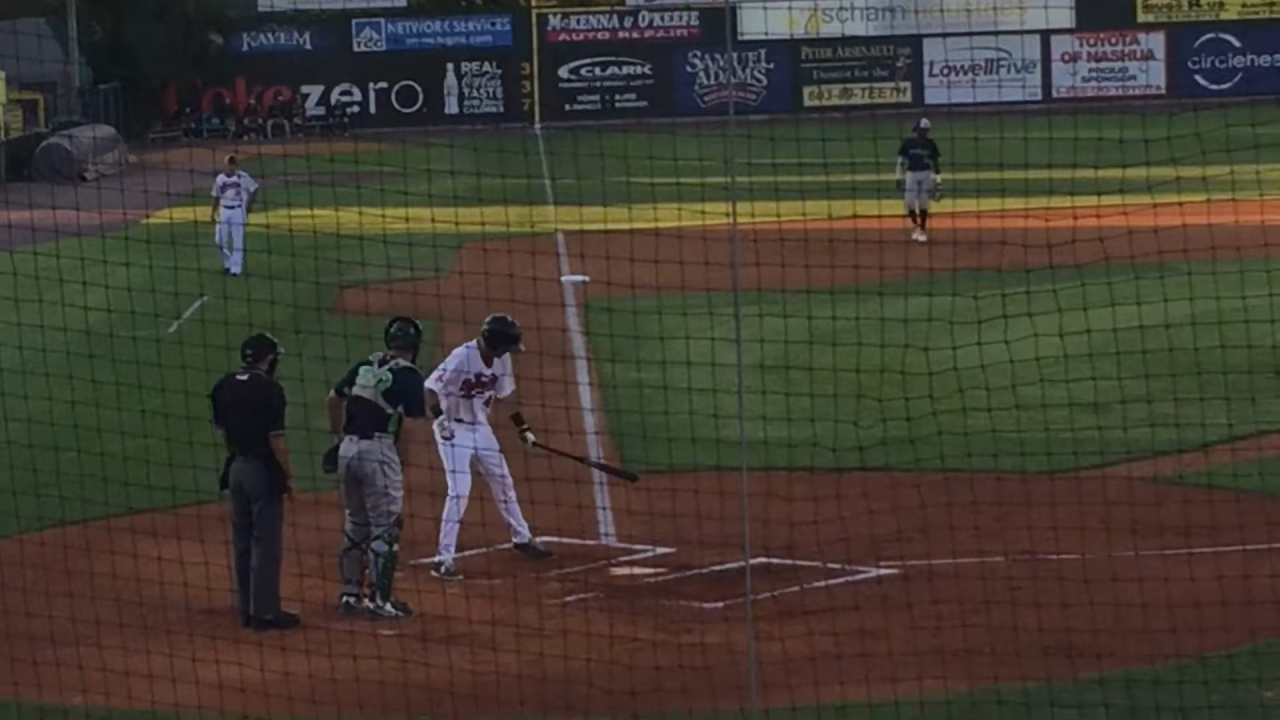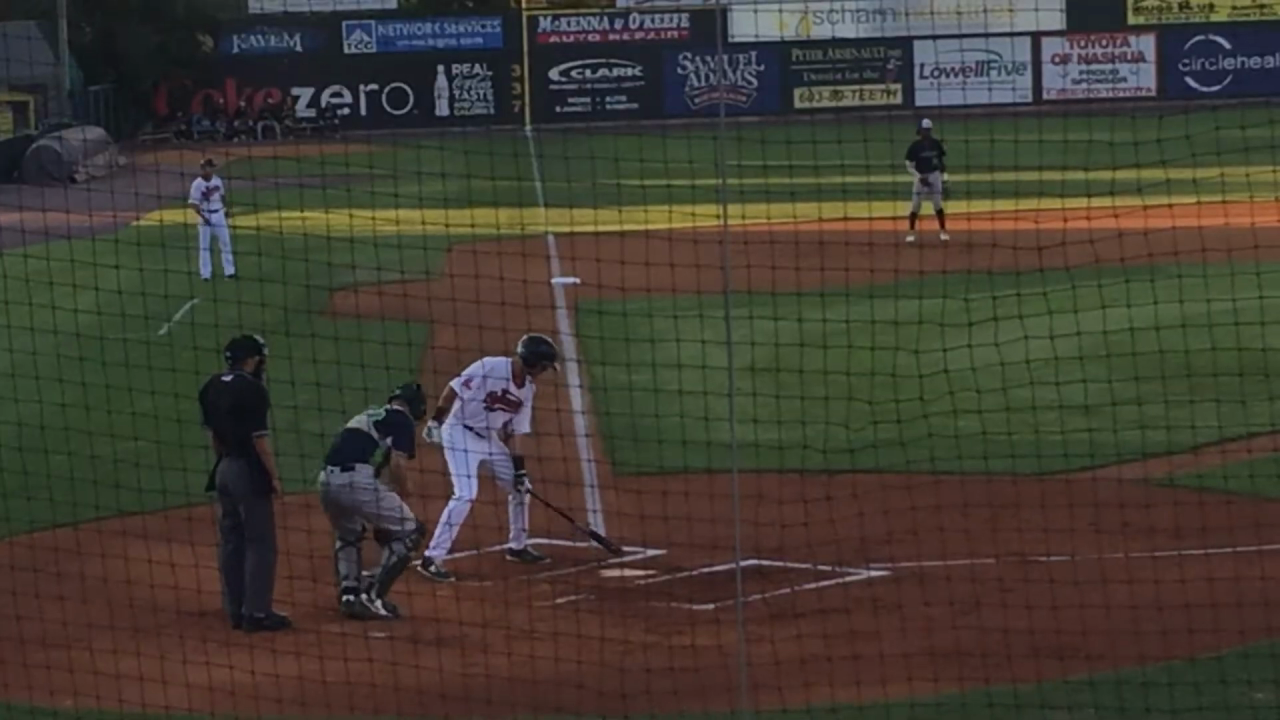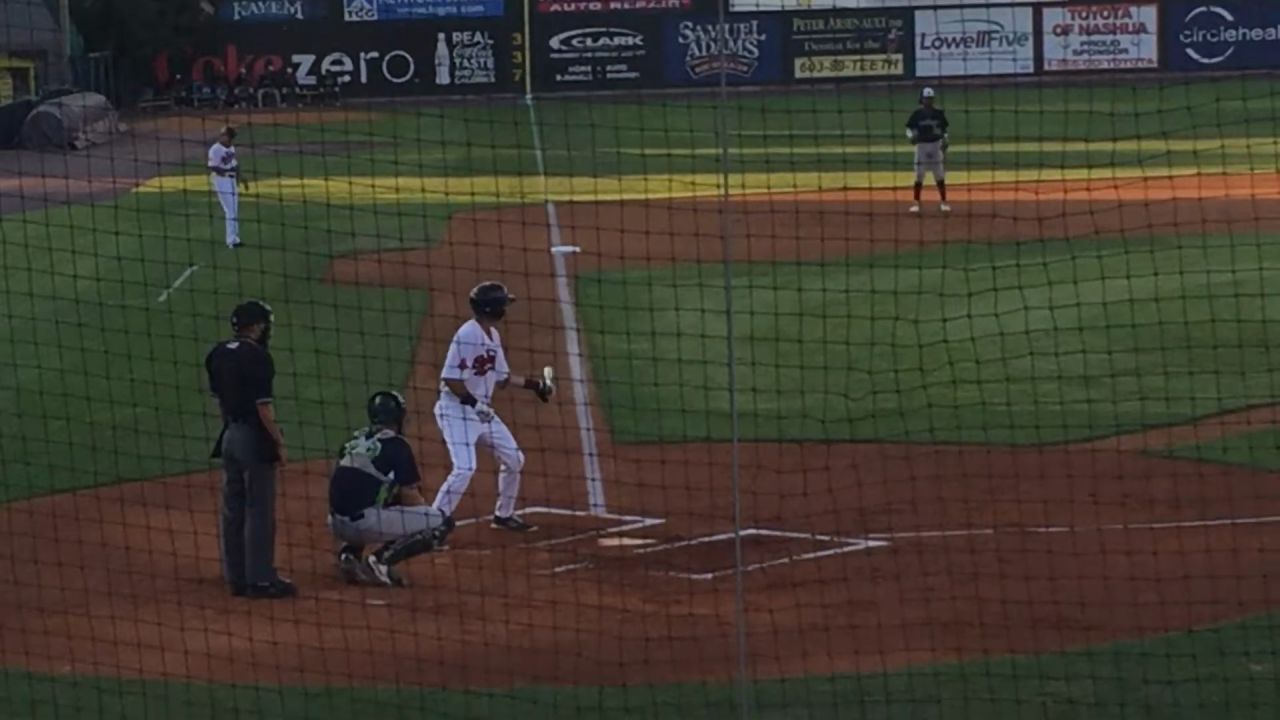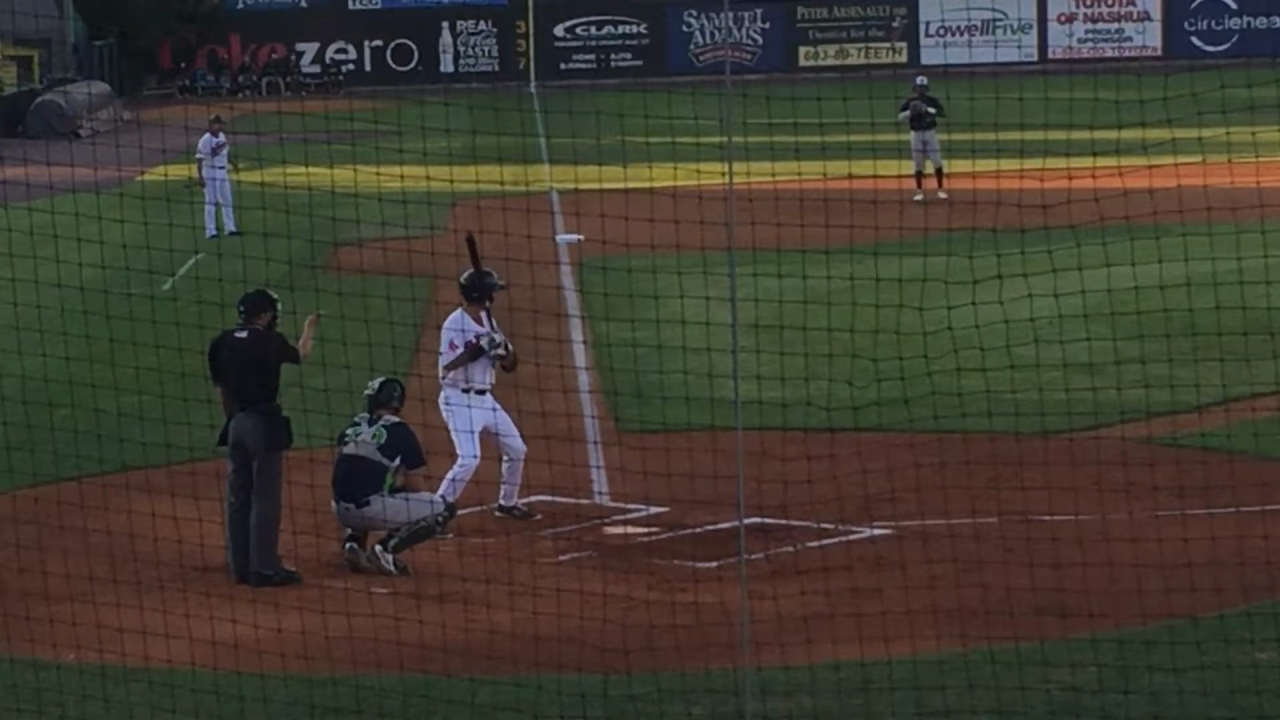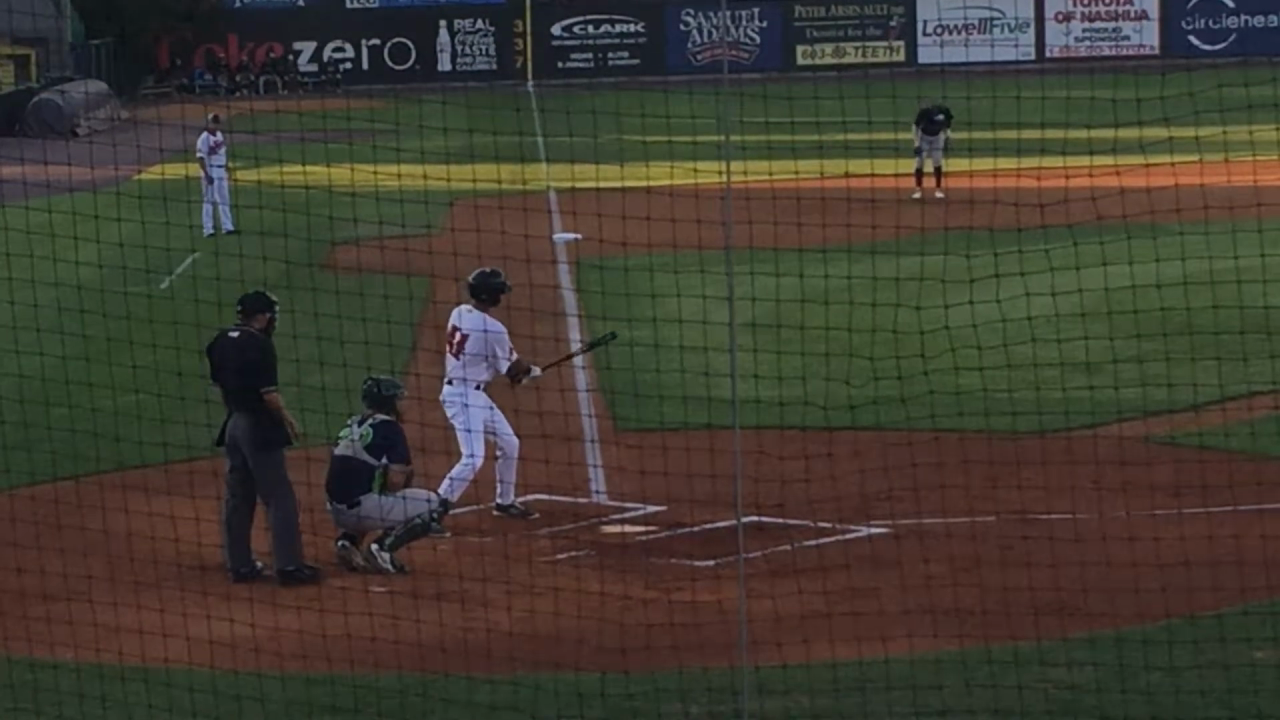
dt=1s
person 1, frame 1
left shoulder: (224, 386)
right shoulder: (269, 389)
left elbow: (224, 433)
right elbow: (276, 440)
right wrist: (288, 476)
left hip: (237, 469)
right hip: (263, 471)
left knee: (242, 541)
right knee: (266, 542)
left ankle: (246, 609)
right ankle: (265, 612)
person 1, frame 2
left shoulder: (212, 387)
right shoulder: (252, 389)
left elbow: (213, 434)
right elbow: (259, 439)
right wrist: (274, 476)
left hip: (223, 470)
right hip: (249, 472)
left knee: (230, 542)
right knee: (260, 543)
left ankle: (236, 610)
right ankle: (257, 612)
person 1, frame 3
left shoulder: (218, 354)
right shoulder: (257, 356)
left elbow: (220, 399)
right elbow: (263, 406)
right wrist: (280, 444)
left hip: (230, 436)
right hip: (254, 438)
left knee: (232, 509)
right knee: (259, 510)
left ankle: (236, 576)
right ankle: (260, 579)
person 1, frame 4
left shoulder: (222, 343)
right shoulder: (270, 342)
left elbow: (223, 389)
right elbow: (301, 354)
right wrist: (308, 329)
left hip: (236, 424)
right hip: (264, 425)
left knee: (237, 497)
right knee: (265, 498)
left ankle: (241, 566)
right ankle: (264, 568)
person 1, frame 5
left shoulder: (220, 343)
right shoulder: (259, 345)
left elbow: (222, 388)
right elbow: (269, 395)
right wrist: (290, 422)
left hip: (233, 425)
right hip: (260, 428)
left knee: (237, 498)
right knee: (280, 499)
left ankle: (240, 564)
right ankle: (290, 565)
person 2, frame 1
left shoulder: (502, 359)
right shoulder: (462, 356)
left elbow: (504, 394)
right elbow: (431, 388)
left wrist: (523, 428)
right wrist: (440, 418)
left hip: (480, 427)
right hip: (454, 428)
left knee: (503, 482)
right knee: (459, 491)
left ankle: (522, 540)
right ankle: (443, 560)
person 2, frame 2
left shoulder: (528, 387)
right shoulder: (490, 367)
left elbow: (516, 432)
right elbow: (453, 389)
left wrist: (520, 471)
right wrist: (435, 420)
left hip: (489, 439)
right hip: (461, 434)
left knee: (521, 487)
right knee: (465, 496)
left ankle: (517, 546)
right ankle: (432, 558)
person 2, frame 3
left shoulder: (492, 335)
right shoulder: (468, 335)
left elbow: (501, 376)
right elbow: (450, 378)
left wrist: (536, 385)
right wrist: (474, 403)
left hip: (480, 409)
right hip: (456, 409)
left knee: (514, 459)
right knee: (465, 469)
left ankle: (503, 515)
person 2, frame 4
left shoulder: (487, 320)
right shoulder: (454, 323)
left elbow: (510, 365)
right elbow: (448, 364)
left wrist: (502, 348)
right wrist: (482, 347)
left hip: (485, 398)
right hip: (459, 400)
left knee: (516, 449)
right knee: (469, 460)
left ankle: (507, 503)
person 2, frame 5
left shoulder: (458, 313)
right shoulder: (493, 329)
right elbow: (510, 365)
left wrist: (517, 368)
right wrist: (529, 371)
left hip: (472, 393)
right hip: (463, 395)
left knee: (509, 443)
right knee: (473, 459)
left ankle: (505, 502)
person 3, frame 1
left shoulder: (364, 366)
right shoulder: (410, 376)
left elbow: (333, 399)
right elbow: (409, 425)
left wrist: (339, 437)
right wrist: (398, 458)
left hip: (348, 449)
right hip: (378, 451)
left knee: (356, 524)
right knee: (385, 527)
left ankle: (350, 594)
right ankle: (380, 600)
person 3, frame 2
left shoulder: (368, 415)
right shoulder: (402, 420)
right elbow: (397, 464)
right wrist: (401, 493)
left hip: (327, 480)
right hip: (356, 480)
left knee: (348, 535)
right knee: (410, 531)
left ankle: (349, 595)
right ankle: (372, 596)
person 3, frame 3
left shoulder: (356, 440)
right shoulder: (396, 445)
right elbow: (410, 499)
right wrist: (426, 508)
left hip: (337, 523)
right hip: (365, 523)
right knee: (441, 522)
left ankle: (349, 556)
right ankle: (380, 561)
person 3, frame 4
left shoulder: (351, 427)
right shoulder: (400, 431)
right elbow: (414, 485)
left hip: (341, 510)
right hip: (372, 509)
right knee: (444, 509)
left ankle: (353, 543)
right ankle: (386, 549)
person 3, frame 5
left shoulder: (351, 427)
right shoulder: (390, 428)
right elbow: (395, 481)
right wrist: (405, 476)
left hip: (337, 511)
right hip: (363, 508)
right knee: (436, 505)
left ankle: (347, 541)
right ankle: (382, 548)
